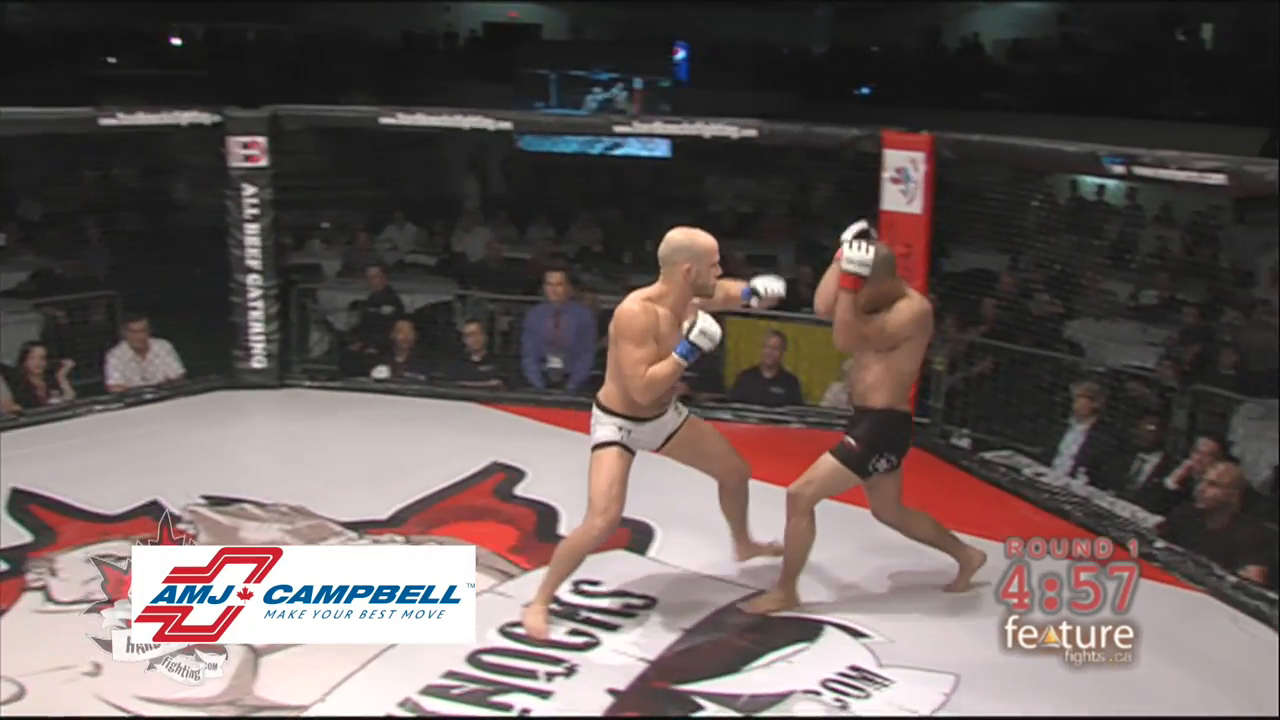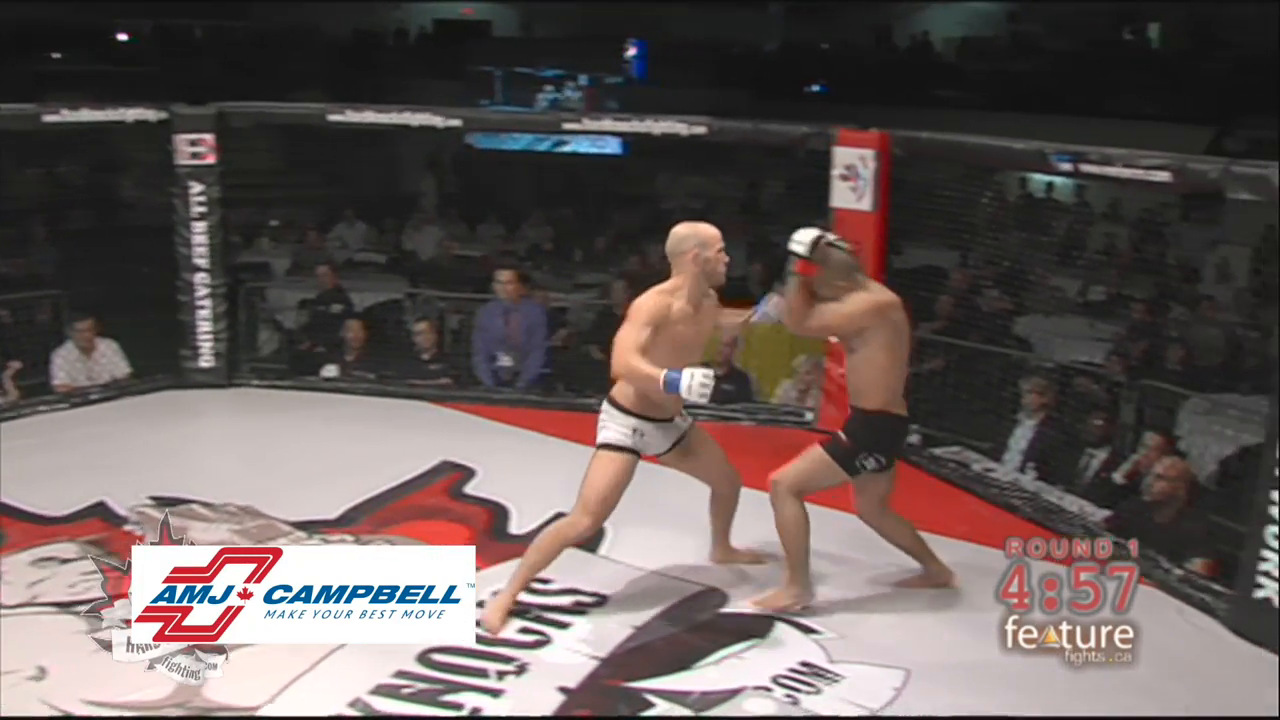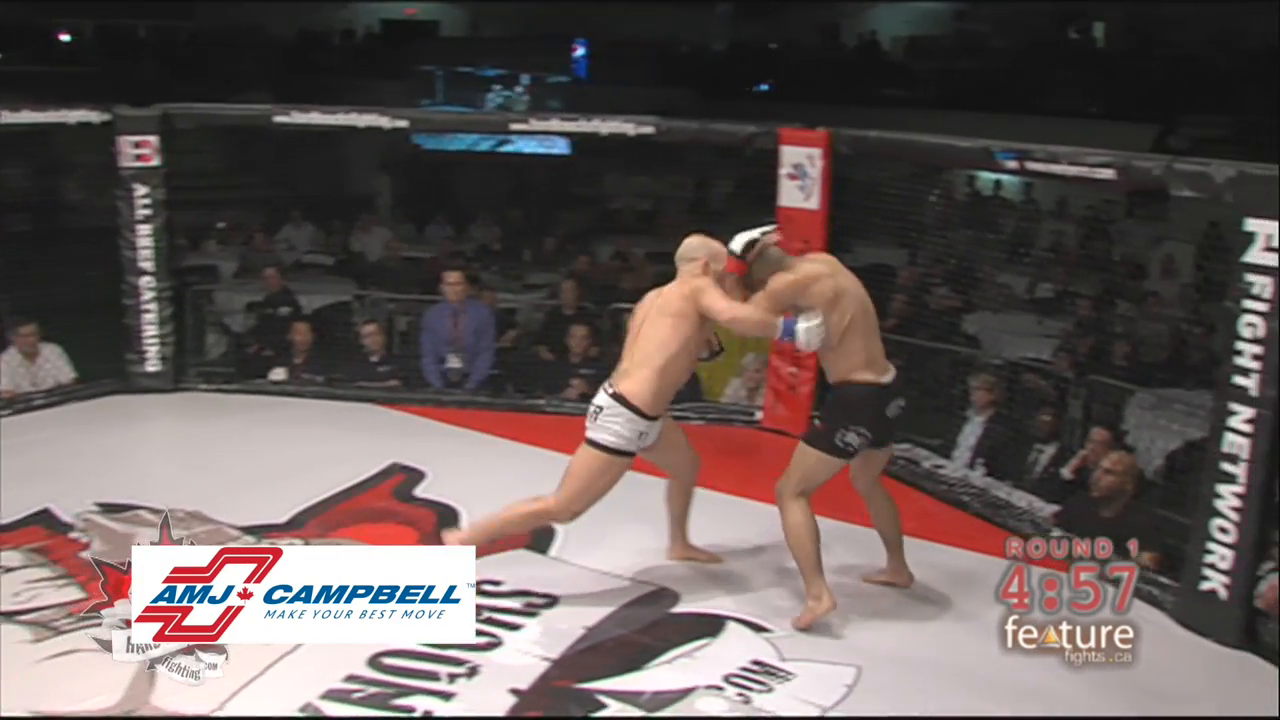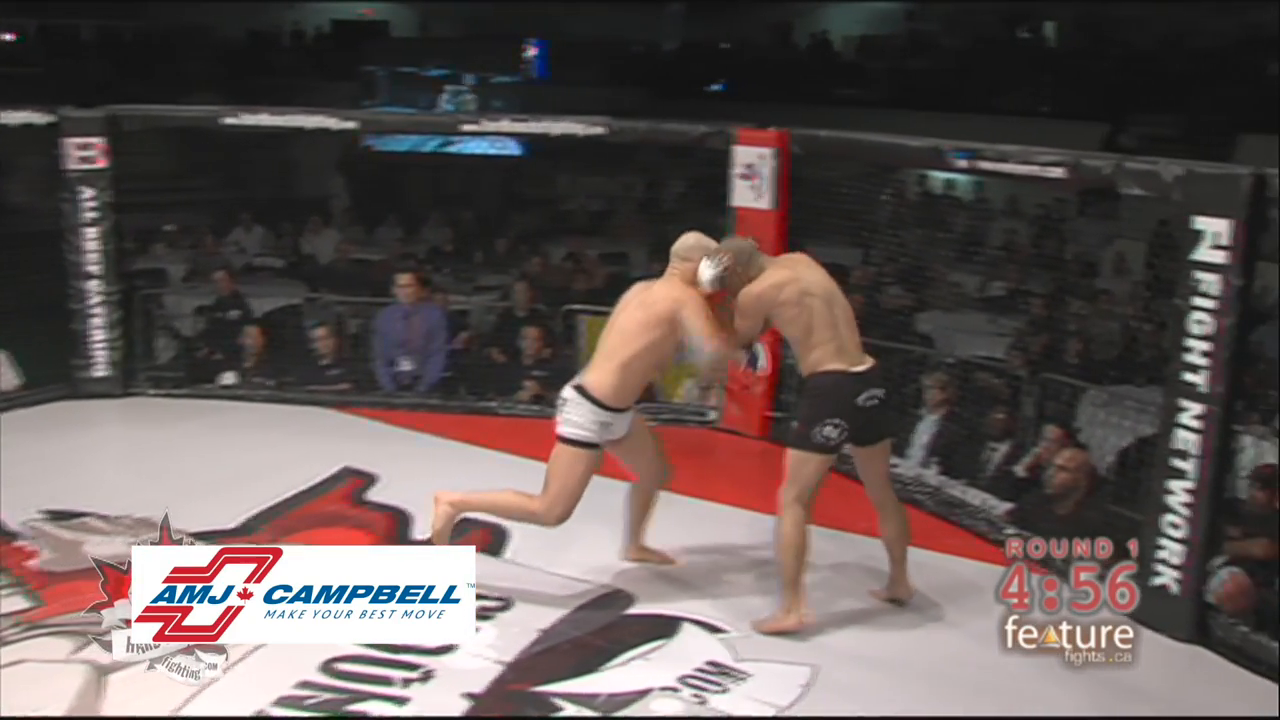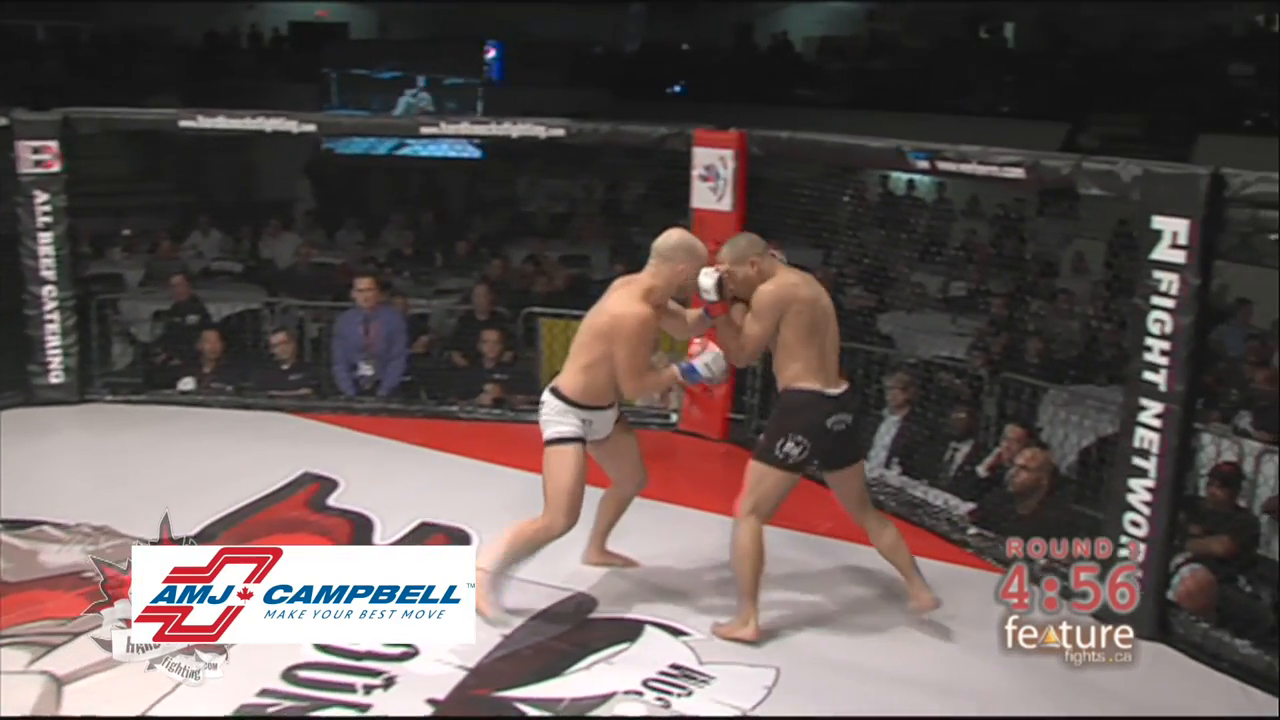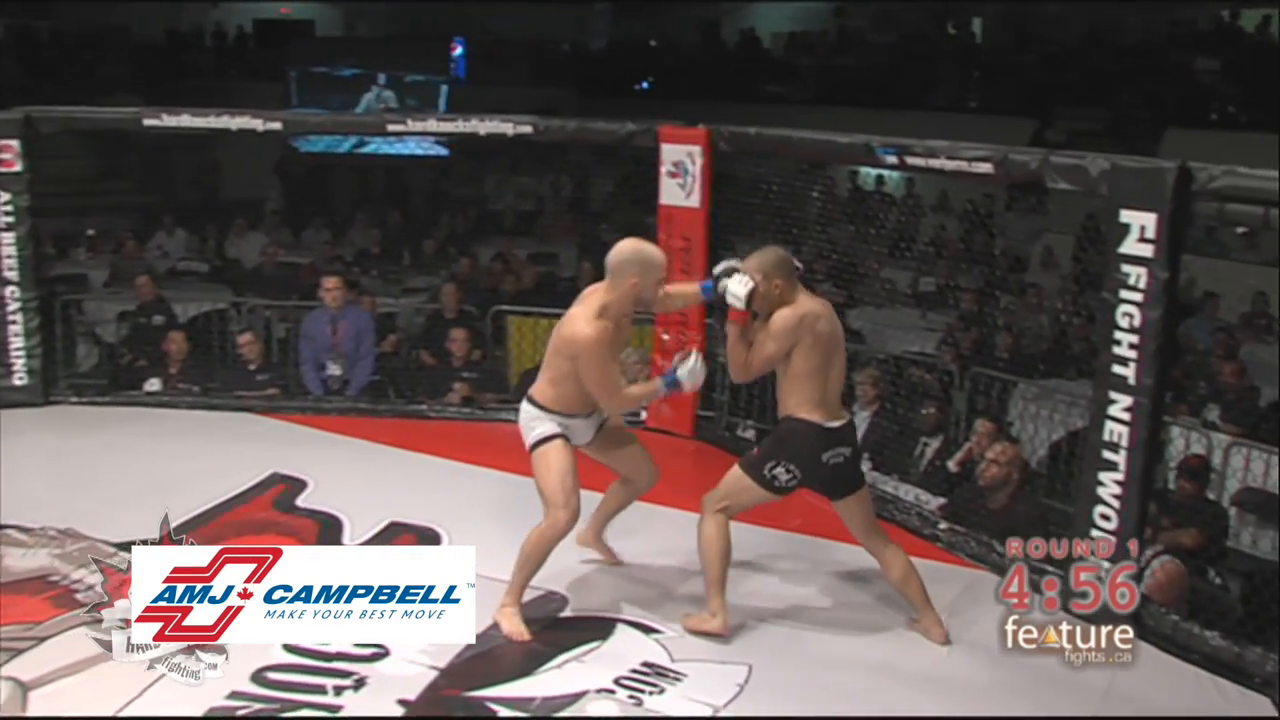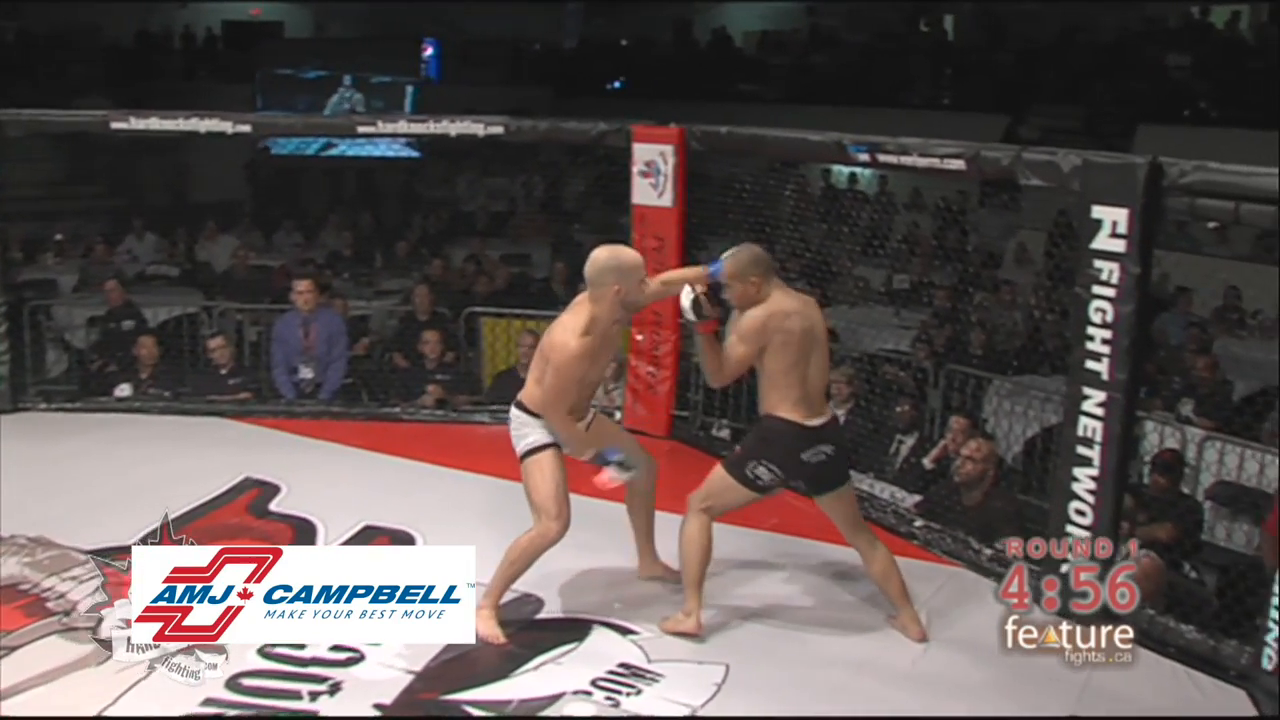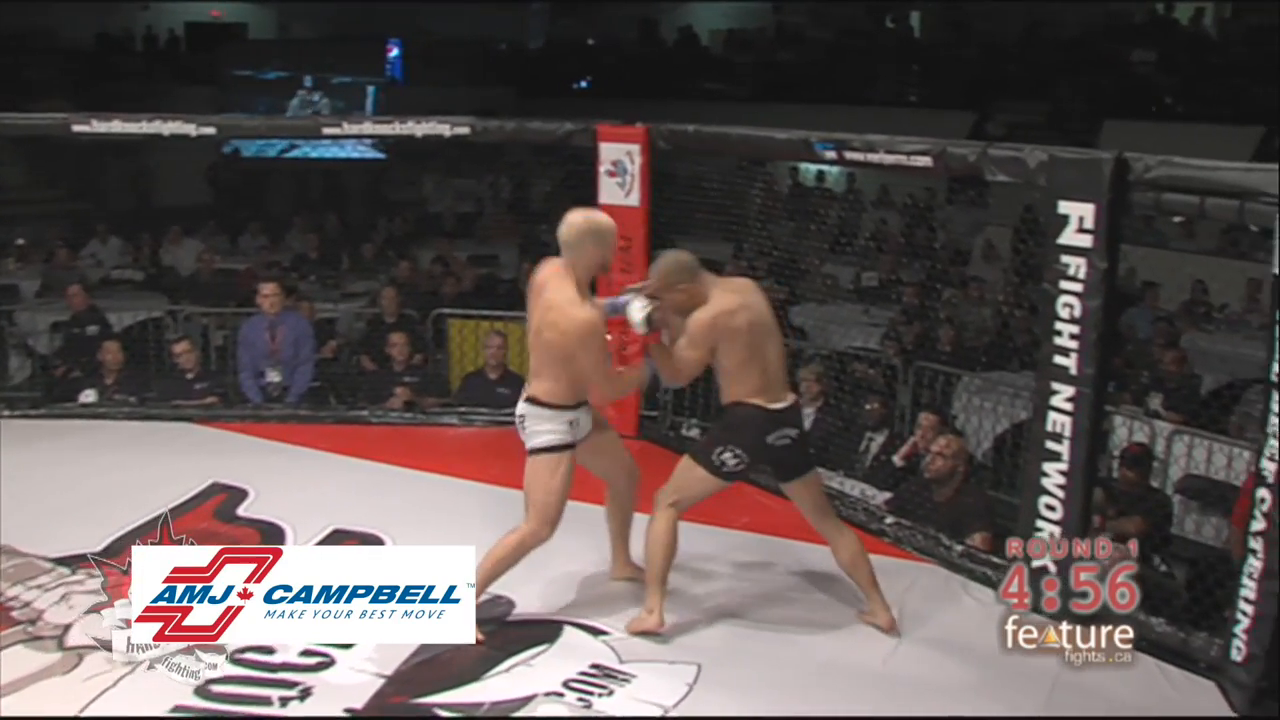
dt=0.4s
person 1, frame 1
left shoulder: (914, 310)
right shoulder: (873, 297)
left elbow: (847, 341)
right elbow: (823, 308)
left wrist: (851, 281)
right wrist: (842, 260)
left hip: (882, 426)
right hip: (869, 420)
left knee: (800, 496)
right knee: (889, 511)
left ankle: (785, 592)
right ankle: (968, 556)
person 1, frame 2
left shoulder: (875, 303)
right shoulder: (859, 292)
left elbow: (799, 325)
right elbow: (804, 315)
left wrist: (800, 265)
right wrist: (819, 262)
left hip: (874, 426)
right hip: (880, 422)
left knee: (783, 484)
right knee: (873, 510)
left ankle: (796, 586)
right ankle: (935, 570)
person 1, frame 3
left shoulder: (791, 281)
right shoulder: (821, 262)
left wrist: (737, 264)
right wrist: (762, 254)
left hip: (855, 397)
right hip: (886, 391)
left knee: (791, 491)
right knee: (868, 483)
left ankle: (818, 597)
right ankle: (897, 566)
person 1, frame 4
left shoulder: (755, 293)
right shoulder: (800, 262)
left elbow: (737, 338)
left wrist: (715, 293)
right wrist: (724, 288)
left hip: (829, 389)
right hip: (869, 381)
left knee: (793, 502)
right knee: (882, 492)
left ankle: (791, 610)
right ankle: (899, 584)
person 1, frame 5
left shoulder: (771, 292)
right shoulder: (806, 283)
left elbow: (742, 356)
right elbow: (752, 333)
left wrist: (717, 306)
right wrist: (736, 301)
left hip: (801, 409)
right hip: (838, 405)
left knee: (749, 513)
right knee: (863, 510)
left ankle: (746, 620)
right ankle: (920, 592)
person 1, frame 6
left shoulder: (791, 317)
right shoulder: (821, 310)
left elbow: (741, 372)
right elbow: (759, 347)
left wrist: (737, 312)
right wrist: (750, 315)
left hip: (800, 439)
right hip: (838, 438)
left knee: (714, 507)
right knee: (875, 539)
left ankle: (715, 613)
right ankle: (932, 623)
person 1, frame 7
left shoulder: (761, 317)
right shoulder: (808, 306)
left elbow: (718, 377)
left wrist: (702, 324)
right wrist: (739, 312)
left hip: (780, 437)
right hip: (823, 435)
left knee: (699, 508)
right knee: (860, 534)
left ankle: (690, 615)
right ankle: (909, 619)
person 1, frame 8
left shoulder: (706, 319)
right shoulder: (747, 287)
left elbow: (675, 377)
left wrist: (652, 331)
right wrist: (671, 318)
left hip: (745, 423)
right hip: (786, 419)
left knee: (667, 503)
right knee: (826, 521)
left ankle: (652, 612)
right ankle: (879, 608)
person 2, frame 1
left shoulder: (694, 300)
right shoulder: (636, 313)
left elbow: (725, 293)
right elbow: (642, 388)
left wrist: (753, 290)
right wrist: (689, 349)
left hip: (665, 415)
right hip: (618, 423)
left knee: (736, 472)
right knee: (601, 523)
left ankle: (743, 545)
right ankle: (539, 602)
person 2, frame 2
left shoulder: (705, 300)
right shoulder: (657, 304)
right elbow: (622, 364)
right wrist: (672, 381)
left hip: (671, 423)
right hip: (628, 423)
left knee: (728, 480)
right knee: (584, 521)
left ankle: (722, 549)
right ankle: (505, 596)
person 2, frame 3
left shoulder: (655, 298)
right shoulder: (699, 287)
right elbow: (734, 316)
left wrist: (694, 349)
right wrist: (791, 328)
left hip: (640, 413)
right hip: (622, 418)
left knee: (687, 468)
right knee: (562, 507)
left ankle: (679, 544)
right ankle: (464, 540)
person 2, frame 4
left shoulder: (643, 290)
right shoulder: (686, 297)
right elbow: (713, 349)
left hip: (615, 409)
right hip: (590, 412)
left knee: (655, 474)
right knee: (551, 511)
left ankle: (634, 546)
right ankle: (453, 503)
person 2, frame 5
left shoulder: (637, 286)
right shoulder: (635, 313)
left elbow: (685, 323)
right elbow: (635, 387)
right wrist: (690, 373)
left hip: (603, 411)
right hip: (567, 412)
left knee: (632, 482)
right knee: (559, 520)
left ankle: (597, 550)
right ankle: (485, 575)
person 2, frame 6
left shoulder: (614, 293)
right shoulder: (588, 332)
left elbow: (668, 299)
right elbow: (614, 401)
left wrist: (711, 289)
right wrist: (669, 382)
left hip: (586, 413)
right hip: (547, 420)
left knee: (643, 473)
right knee: (562, 515)
left ankle: (591, 534)
right ankle: (509, 604)
person 2, frame 7
left shoulder: (610, 301)
right shoulder: (574, 345)
left elbow: (666, 282)
right elbow: (551, 411)
right wrist: (599, 457)
left hip: (579, 415)
right hip: (539, 424)
left knee: (644, 472)
right knee: (552, 525)
left ankle: (649, 562)
right ankle: (485, 607)
person 2, frame 8
left shoulder: (548, 269)
right shoulder: (580, 318)
right elbow: (605, 389)
left wrist: (613, 305)
right wrist: (645, 370)
left hip: (573, 411)
right hip: (549, 420)
left knee: (626, 475)
right knee: (538, 529)
left ankle: (621, 565)
